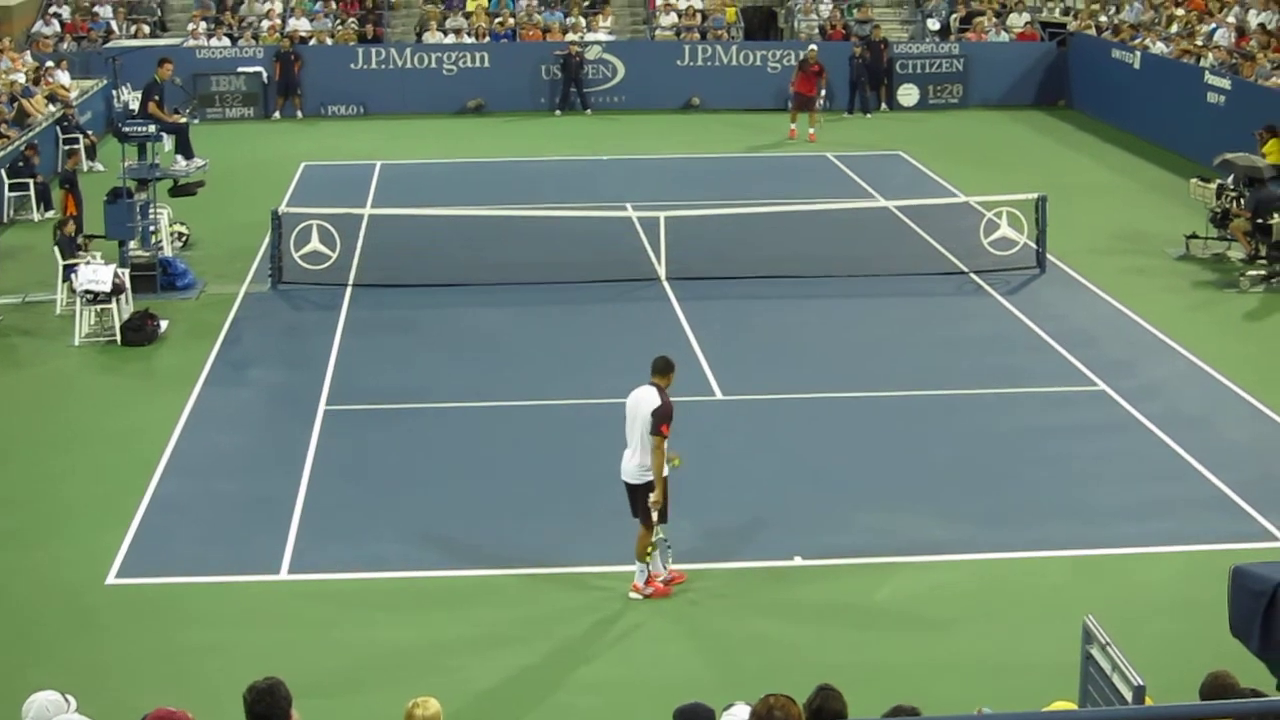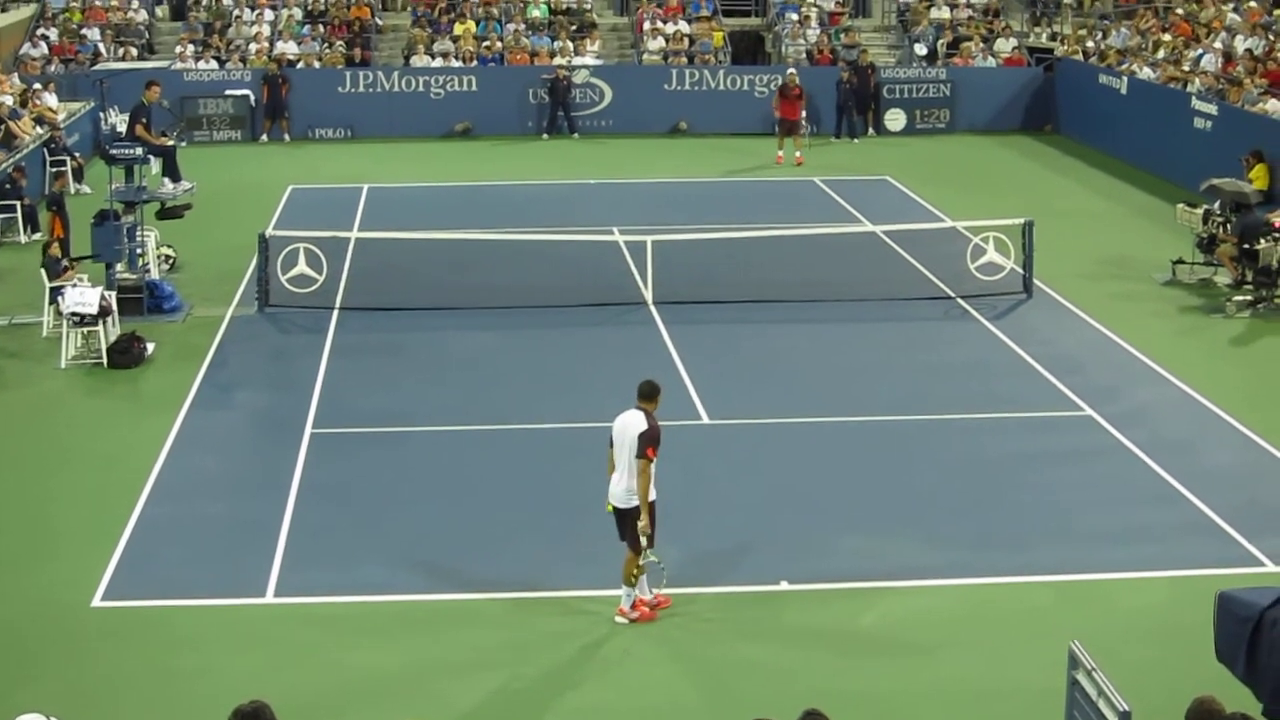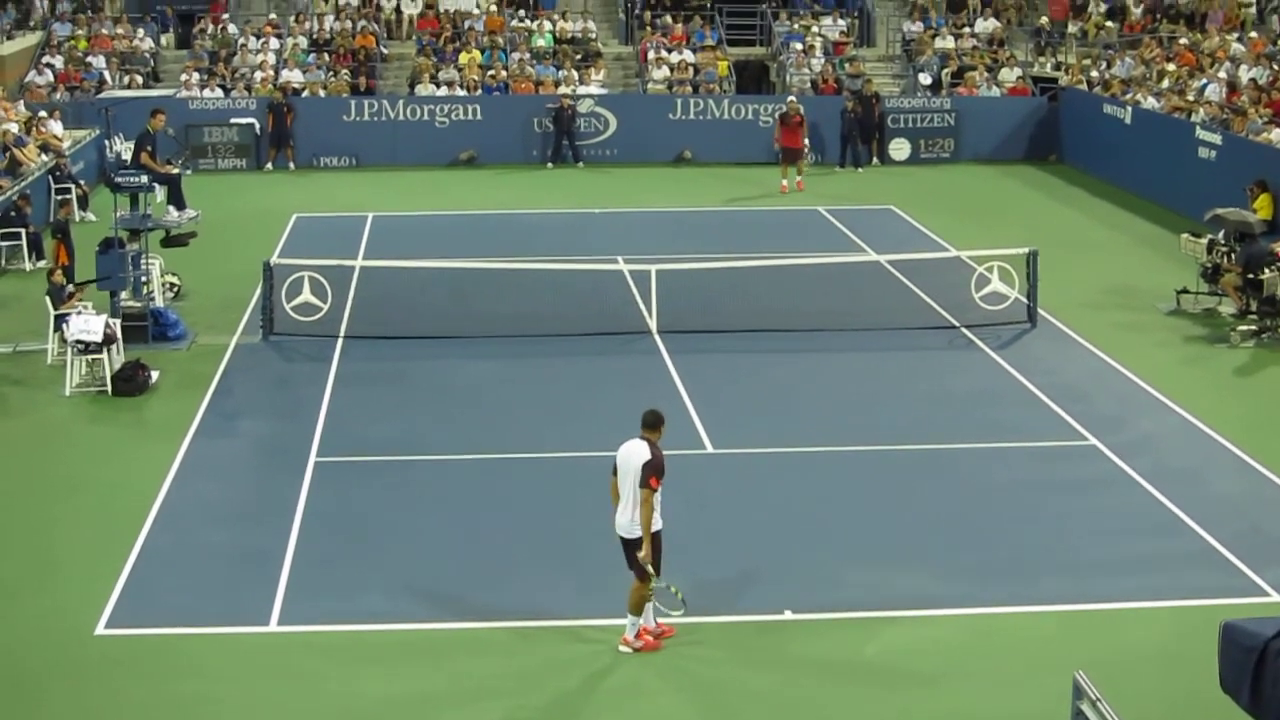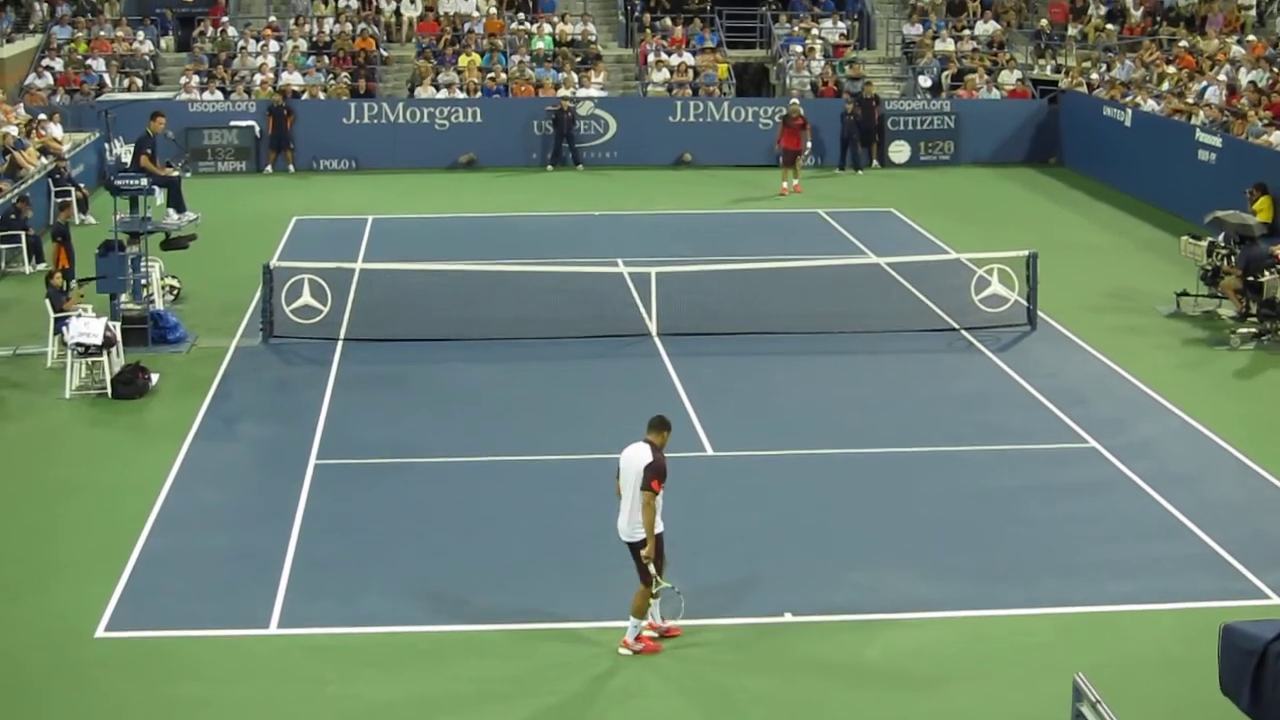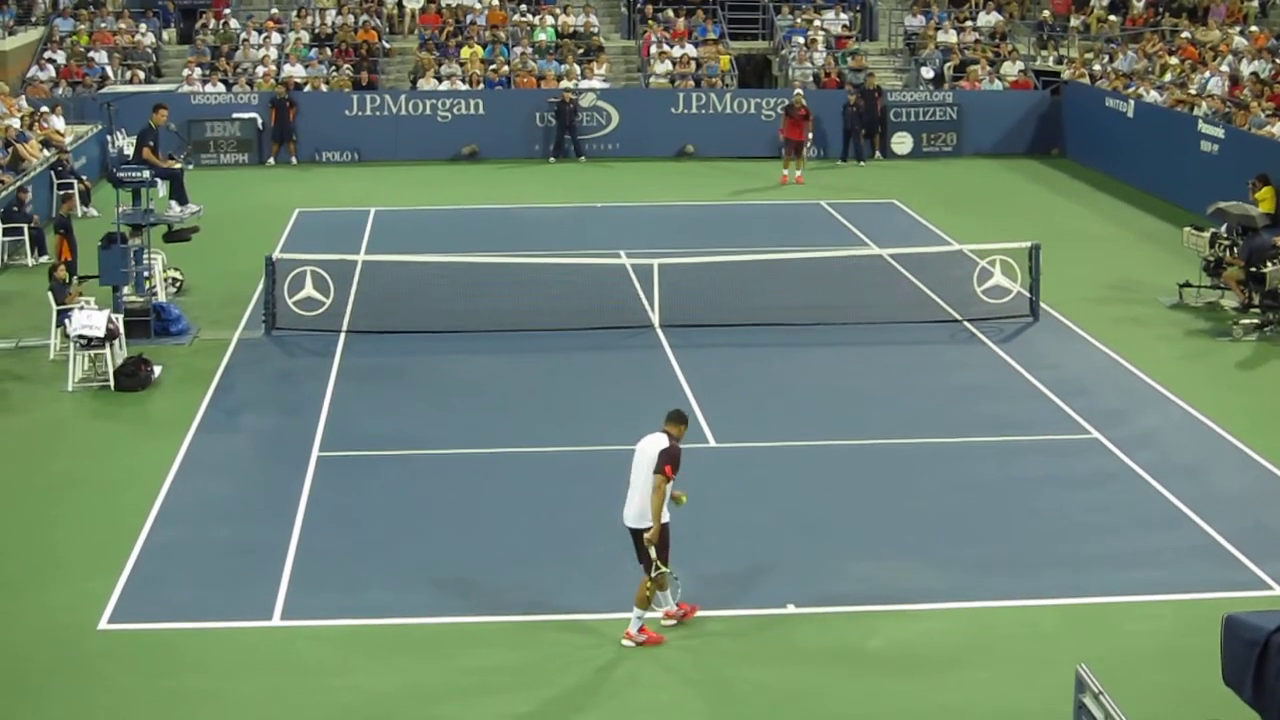
dt=0.3s
person 1, frame 1
left shoulder: (635, 394)
right shoulder: (662, 403)
right elbow: (656, 447)
left wrist: (666, 456)
right wrist: (659, 488)
left hip: (629, 469)
right hip: (647, 474)
left knee: (649, 525)
right knee: (648, 527)
left ankle: (658, 572)
right ankle: (640, 584)
person 1, frame 2
left shoulder: (621, 418)
right shoulder: (650, 427)
right elbow: (643, 470)
right wrist: (645, 512)
left hip: (617, 494)
right hip: (635, 498)
left knee: (637, 549)
right knee: (636, 551)
left ankle: (644, 596)
right ankle: (626, 608)
person 1, frame 3
left shoulder: (625, 447)
right shoulder: (654, 457)
left elbow: (615, 486)
right elbow: (646, 500)
right wrist: (646, 542)
left hip: (624, 524)
right hip: (643, 528)
left knee: (646, 576)
right knee: (643, 580)
left ankle: (648, 625)
right ankle: (630, 637)
person 1, frame 4
left shoulder: (629, 451)
right shoulder: (655, 460)
right elbow: (648, 502)
right wrist: (650, 543)
left hip: (627, 526)
right hip: (643, 531)
left knee: (656, 573)
right knee: (648, 583)
left ankle: (653, 623)
right ankle: (630, 640)
person 1, frame 5
left shoulder: (647, 440)
right shoulder: (671, 448)
right elbow: (658, 486)
left wrist: (671, 495)
right wrist: (655, 526)
left hip: (633, 515)
right hip: (648, 520)
left knee: (658, 566)
right knee: (653, 574)
left ankle: (671, 610)
right ankle: (634, 631)
